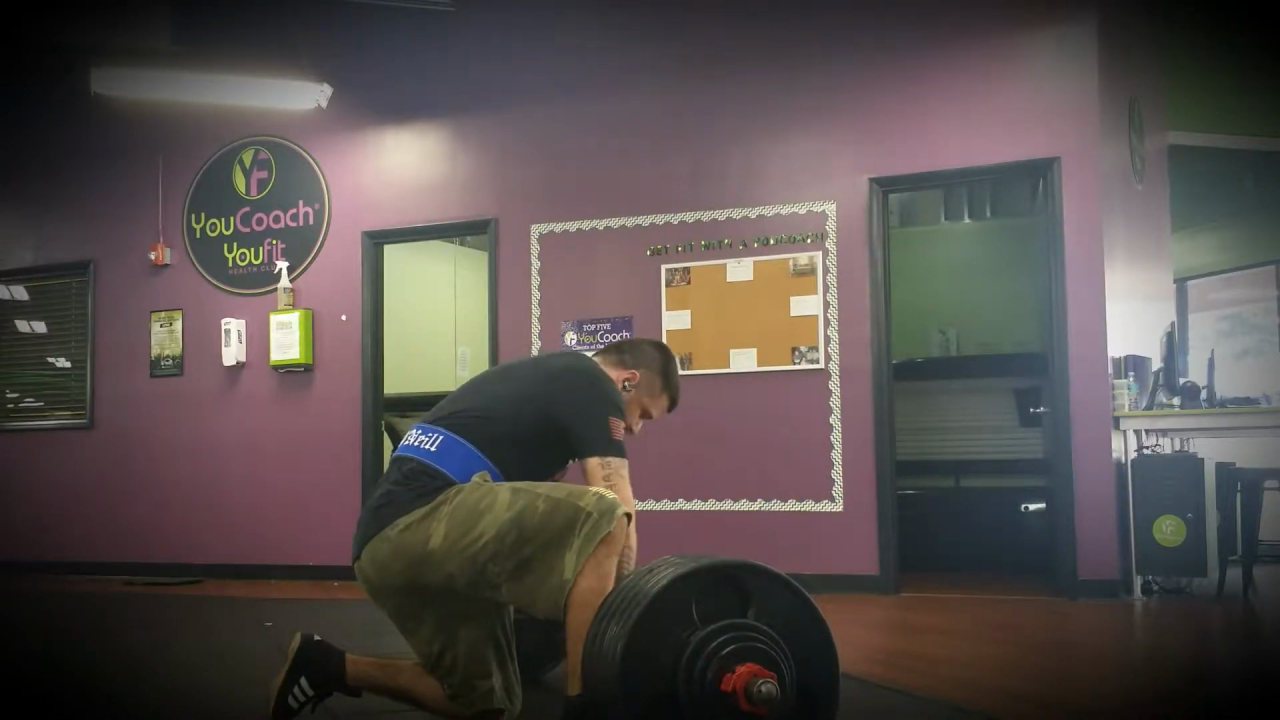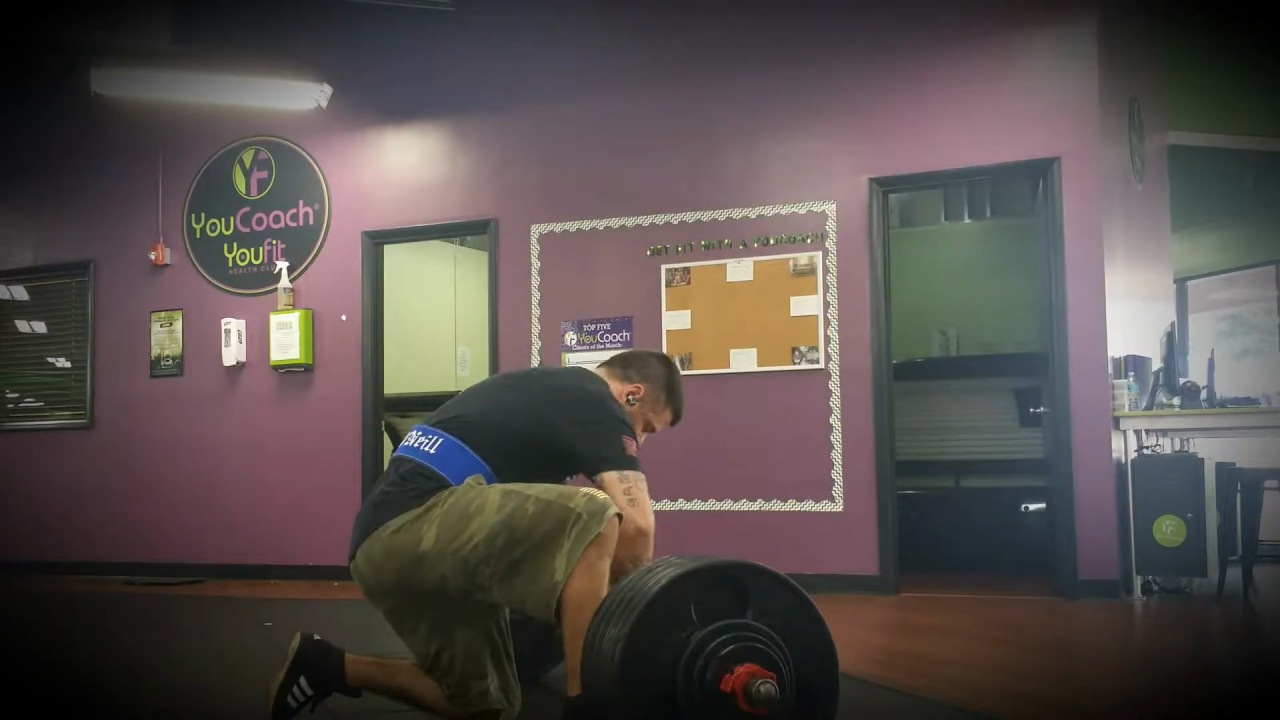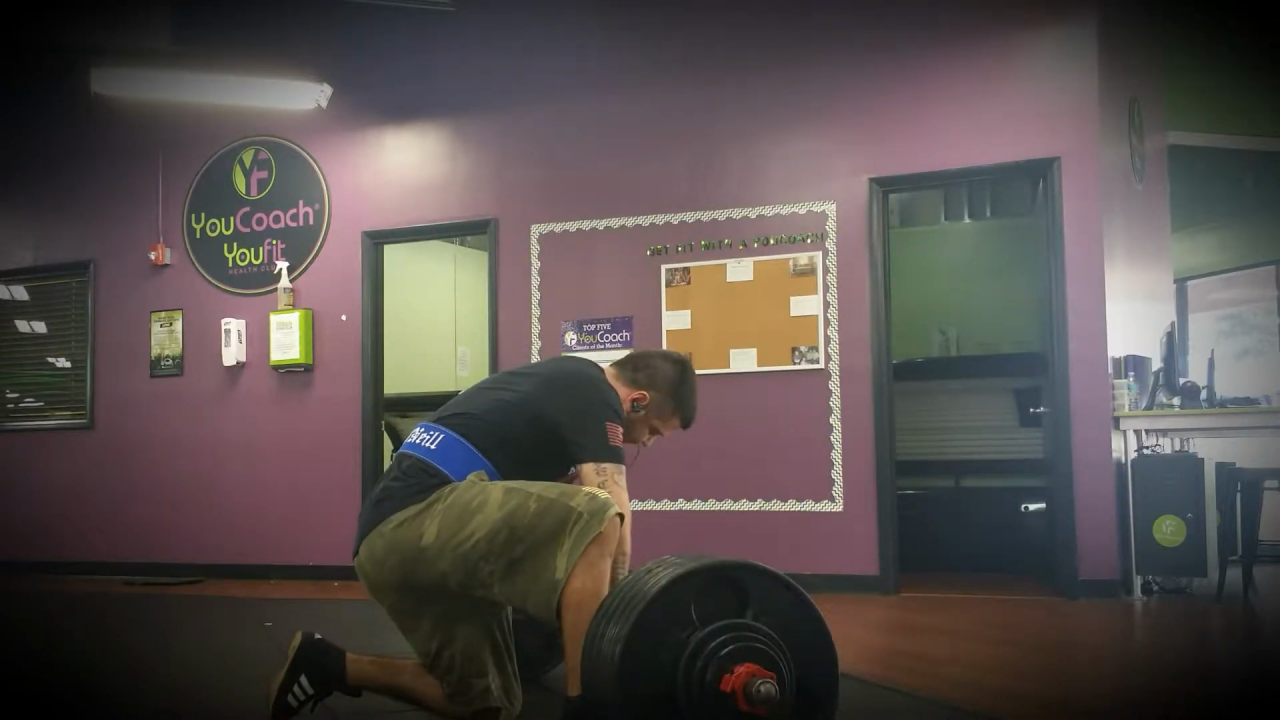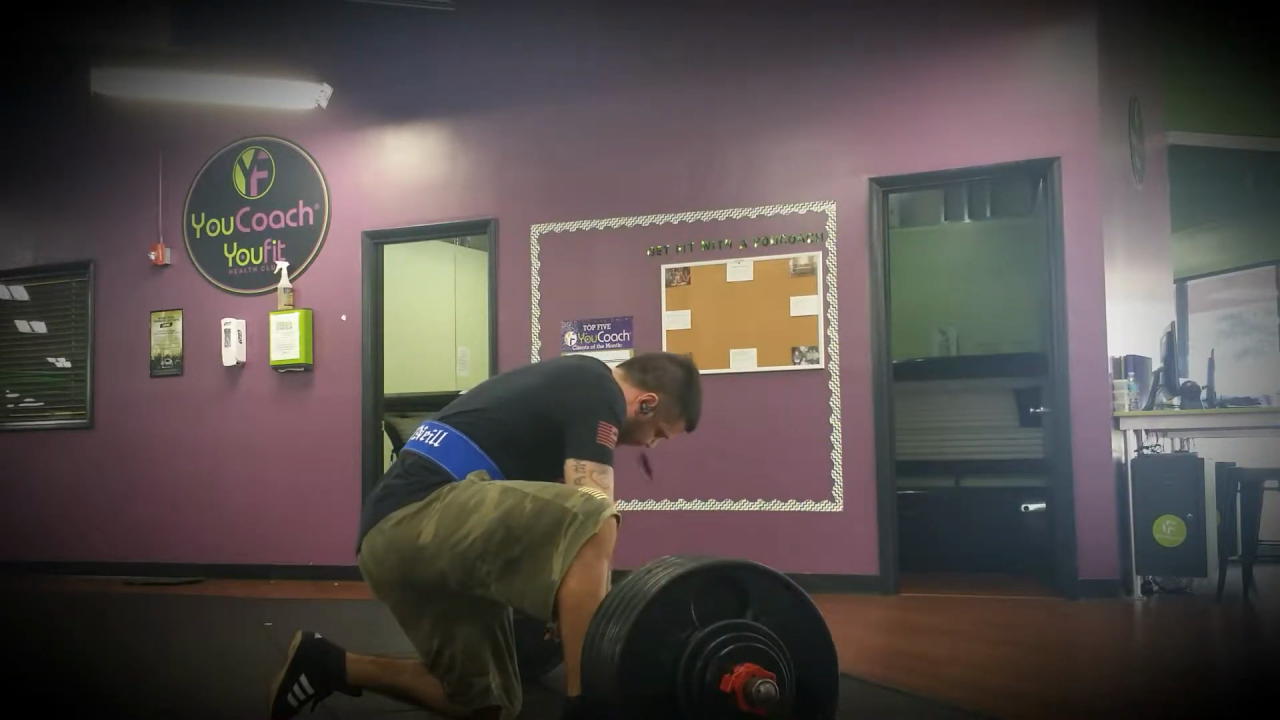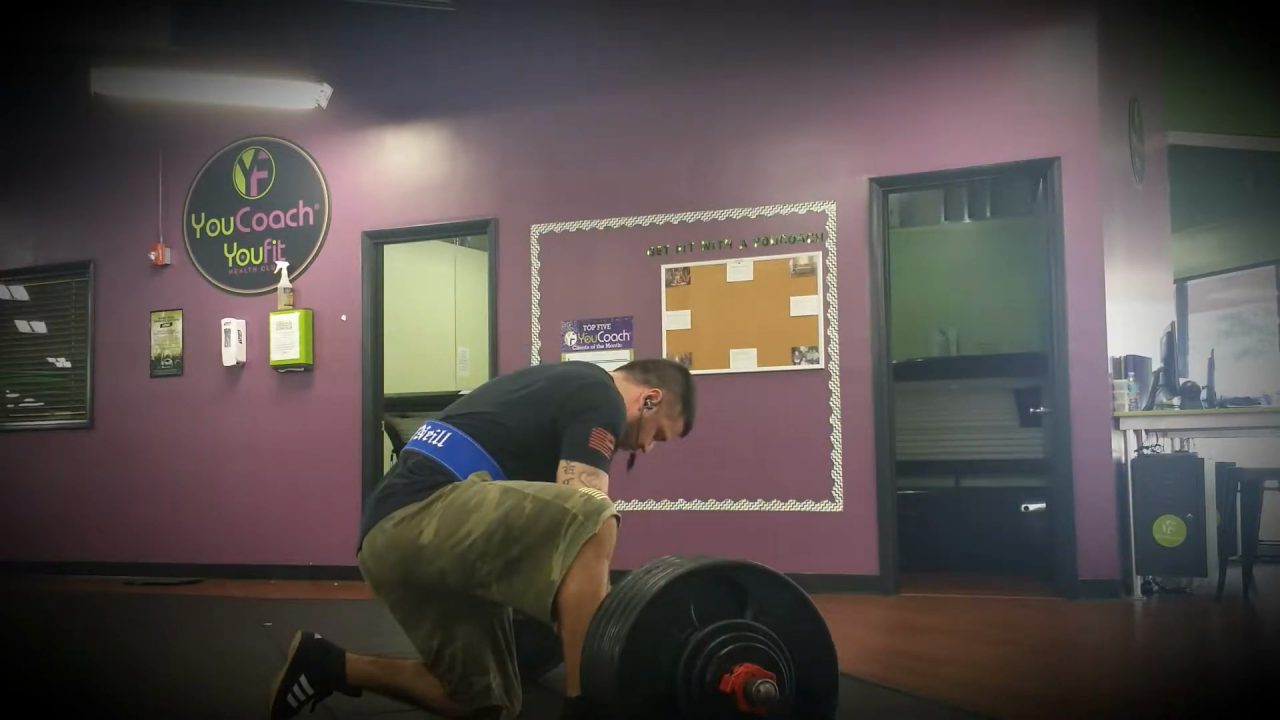
dt=0.3s
person 1, frame 1
left shoulder: (547, 380)
right shoulder: (592, 386)
left elbow: (537, 513)
right elbow: (616, 508)
left hip: (386, 541)
right hip: (420, 524)
right knee: (600, 520)
left ankle: (328, 666)
person 1, frame 2
left shoulder: (554, 390)
right shoulder: (592, 402)
left elbow: (537, 513)
right elbow: (636, 525)
left hip: (385, 542)
right hip: (416, 524)
right knee: (592, 519)
left ankle: (326, 667)
person 1, frame 3
left shoulder: (562, 385)
right shoulder: (592, 394)
left elbow: (541, 511)
right elbow: (612, 520)
left hip: (388, 537)
right hip: (417, 520)
right knee: (592, 520)
left ankle: (328, 666)
person 1, frame 4
left shoulder: (567, 384)
right shoulder: (598, 393)
left elbow: (548, 513)
right elbow: (586, 517)
left wrist: (564, 612)
left hip: (392, 535)
right hip: (419, 517)
right knee: (590, 522)
left ankle: (327, 665)
person 1, frame 5
left shoulder: (567, 387)
right shoulder: (598, 397)
left elbow: (552, 518)
right elbow: (582, 520)
left hip: (392, 533)
right hip: (421, 517)
right knee: (592, 522)
left ankle: (327, 665)
